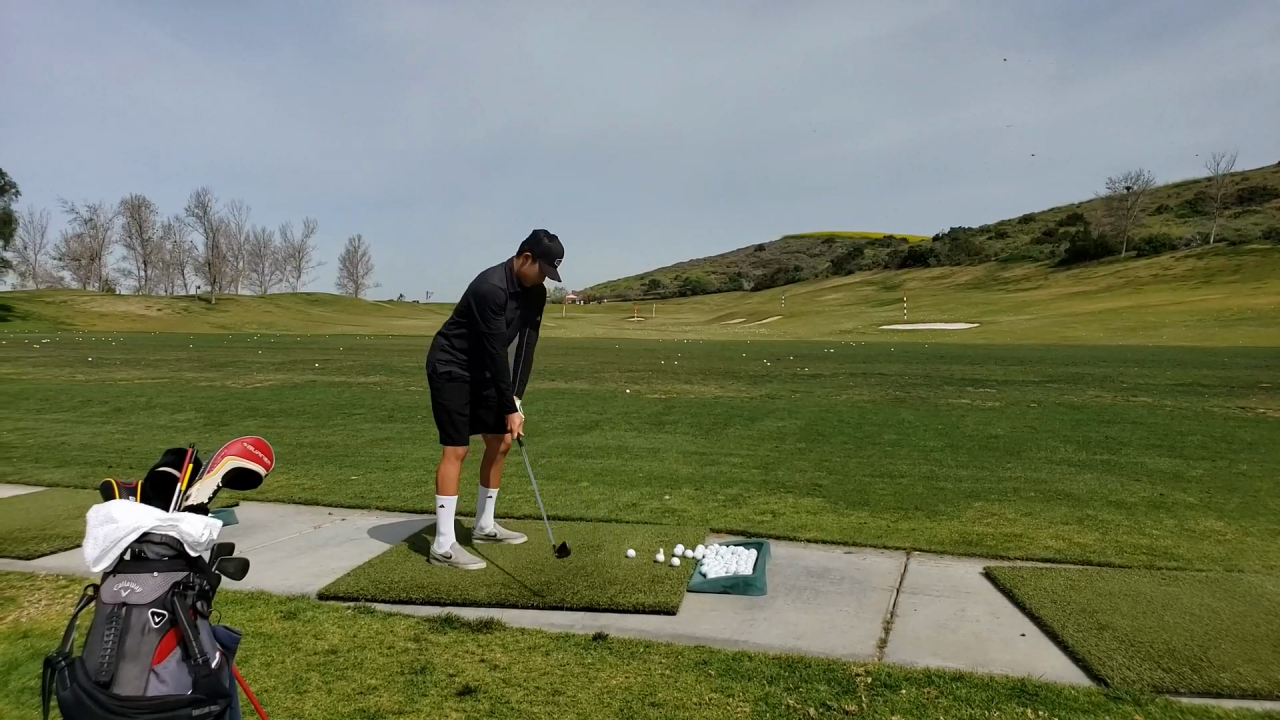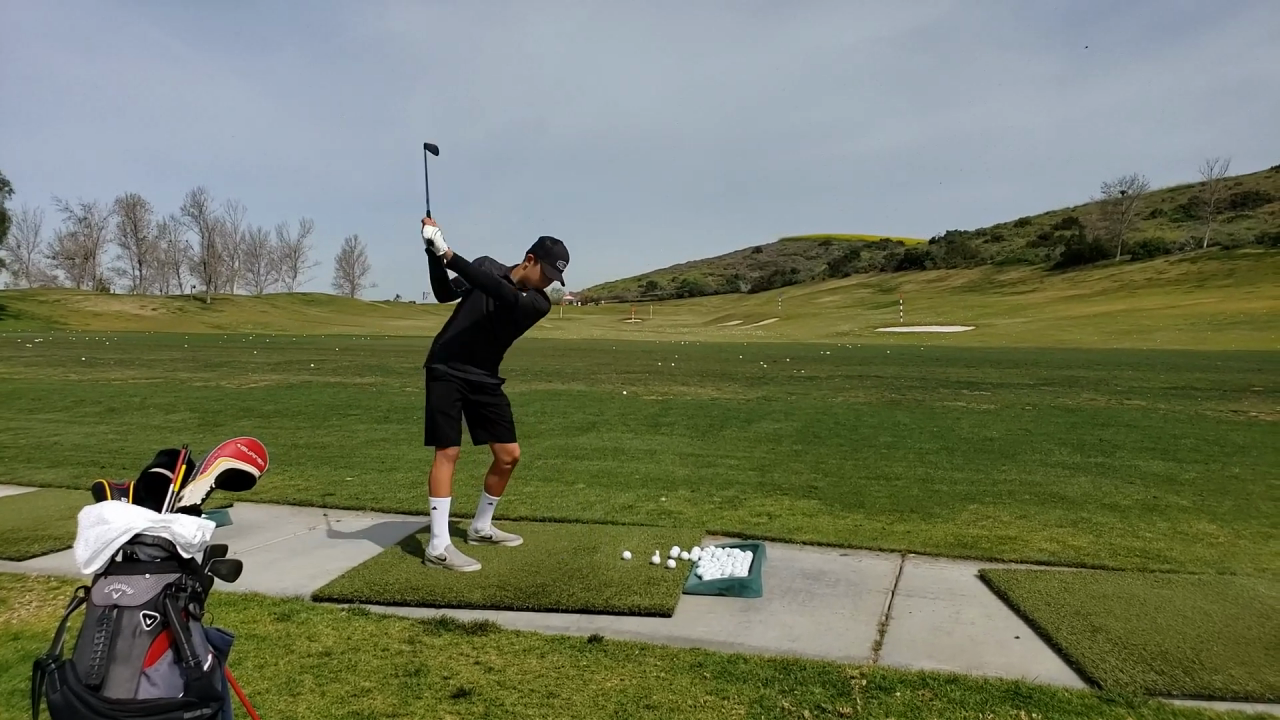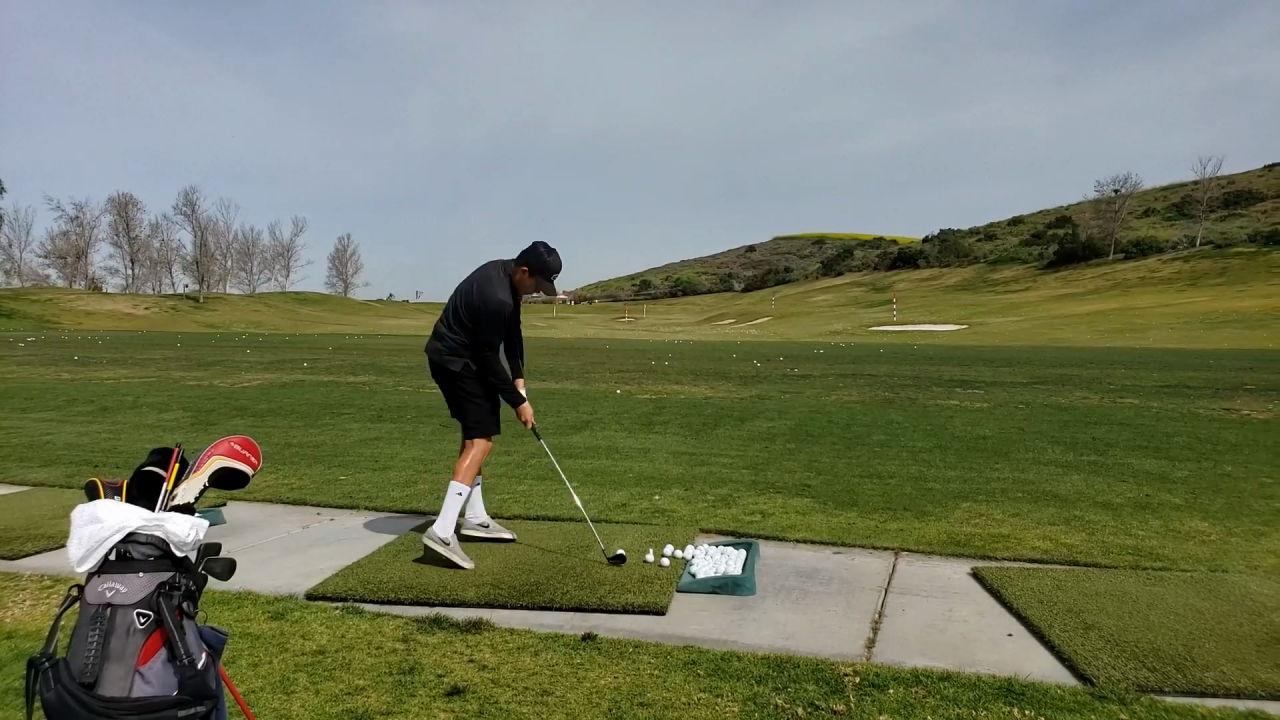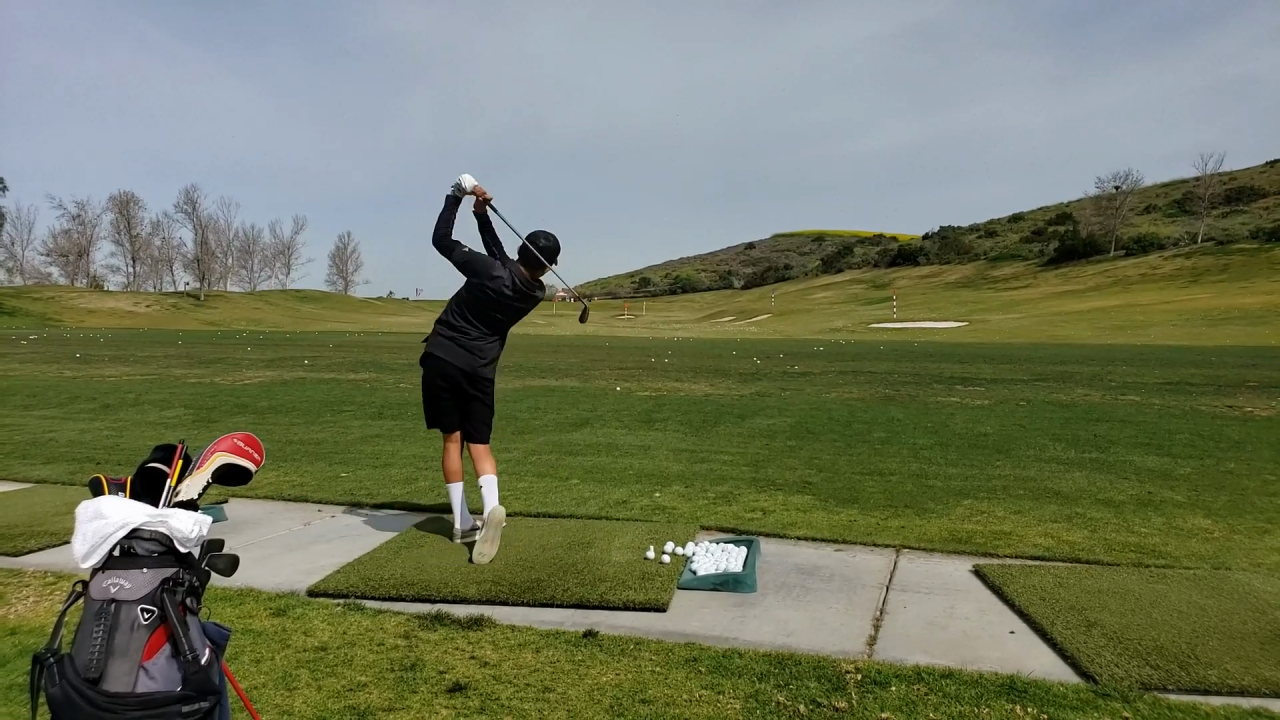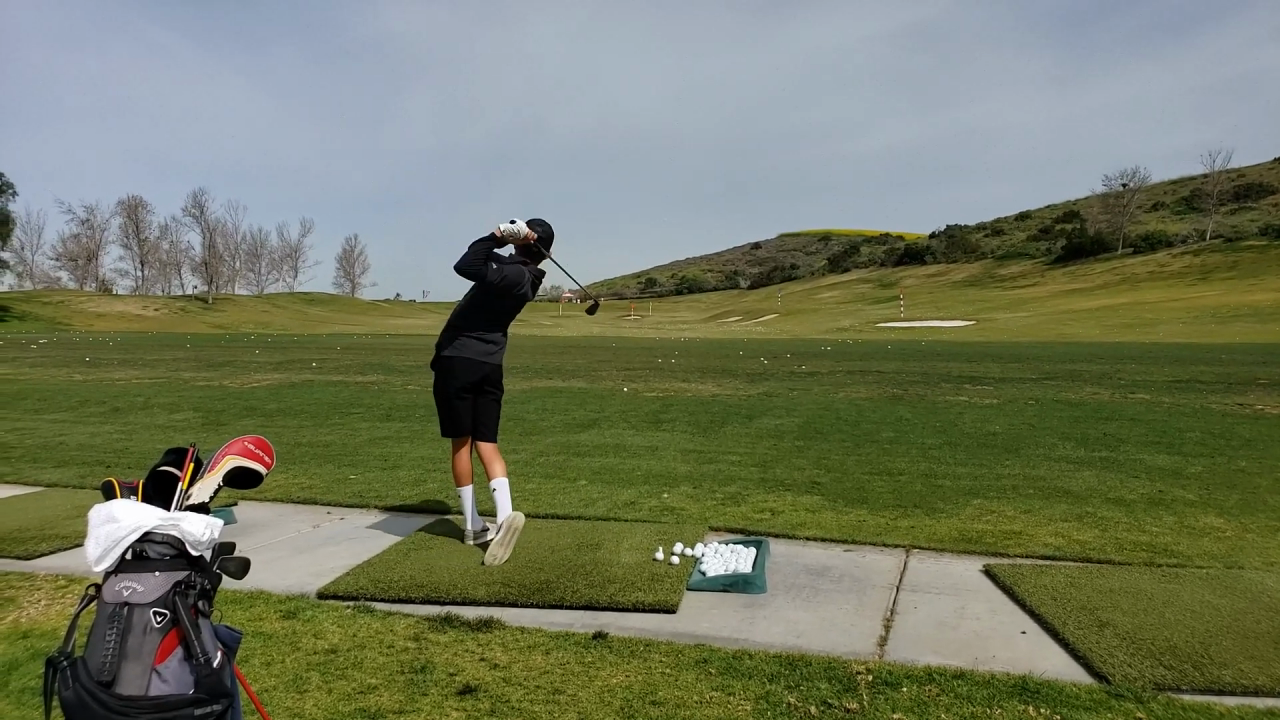
dt=0.4s
person 1, frame 1
left shoulder: (535, 293)
right shoulder: (492, 286)
left elbow: (526, 347)
right elbow: (496, 350)
left wrist: (516, 398)
right wrist: (509, 407)
left hip: (480, 371)
right hip: (450, 367)
left knee: (500, 442)
right knee: (456, 449)
left ankle: (485, 525)
right ankle: (443, 545)
person 1, frame 2
left shoulder: (537, 303)
right shoulder: (485, 267)
left elbow: (495, 290)
right elbow: (444, 294)
left wrist: (447, 253)
right wrist: (434, 250)
left hip: (483, 378)
right hip: (446, 368)
left knee: (509, 455)
right knee: (448, 451)
left ankle: (481, 527)
right ankle: (438, 546)
person 1, frame 3
left shoulder: (501, 270)
right shoulder: (494, 296)
left elbow: (512, 335)
right elbow: (490, 360)
left wrist: (519, 379)
right wrist: (518, 402)
left hip: (464, 359)
right hip: (457, 363)
left knee: (474, 431)
right knee: (481, 441)
left ankle: (474, 517)
right ankle: (442, 530)
person 1, frame 4
left shoulder: (489, 273)
right shoulder: (535, 294)
left elbow: (441, 240)
right elbow: (504, 263)
left wrist: (457, 195)
right wrist: (482, 213)
left hip: (440, 359)
right hip: (478, 369)
left knee: (452, 437)
right knee: (478, 443)
left ankle: (462, 522)
right ankle: (490, 510)
person 1, frame 5
left shoulder: (514, 274)
right shoulder: (529, 275)
left elbow: (465, 266)
right elbow: (479, 253)
left wrist: (501, 235)
right wrist: (504, 236)
left hip: (457, 359)
right hip: (489, 364)
left knee: (462, 443)
right knee: (486, 443)
left ankle: (473, 525)
right ankle: (505, 514)
